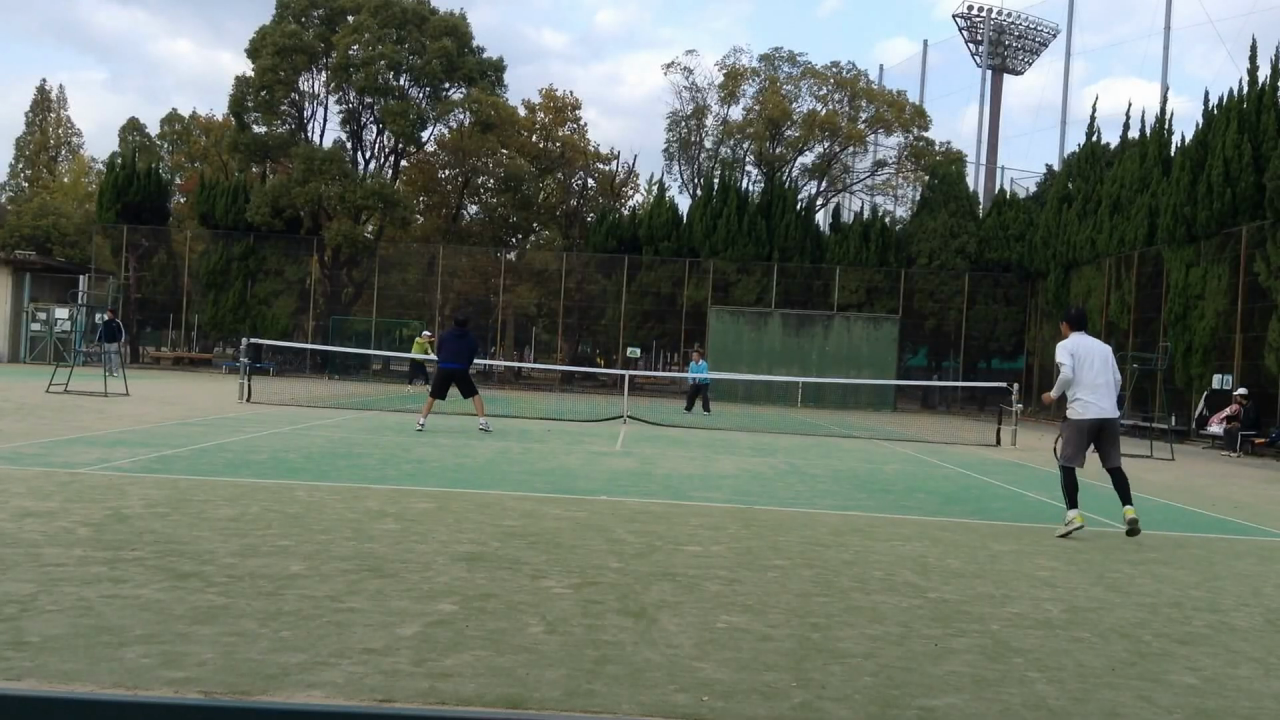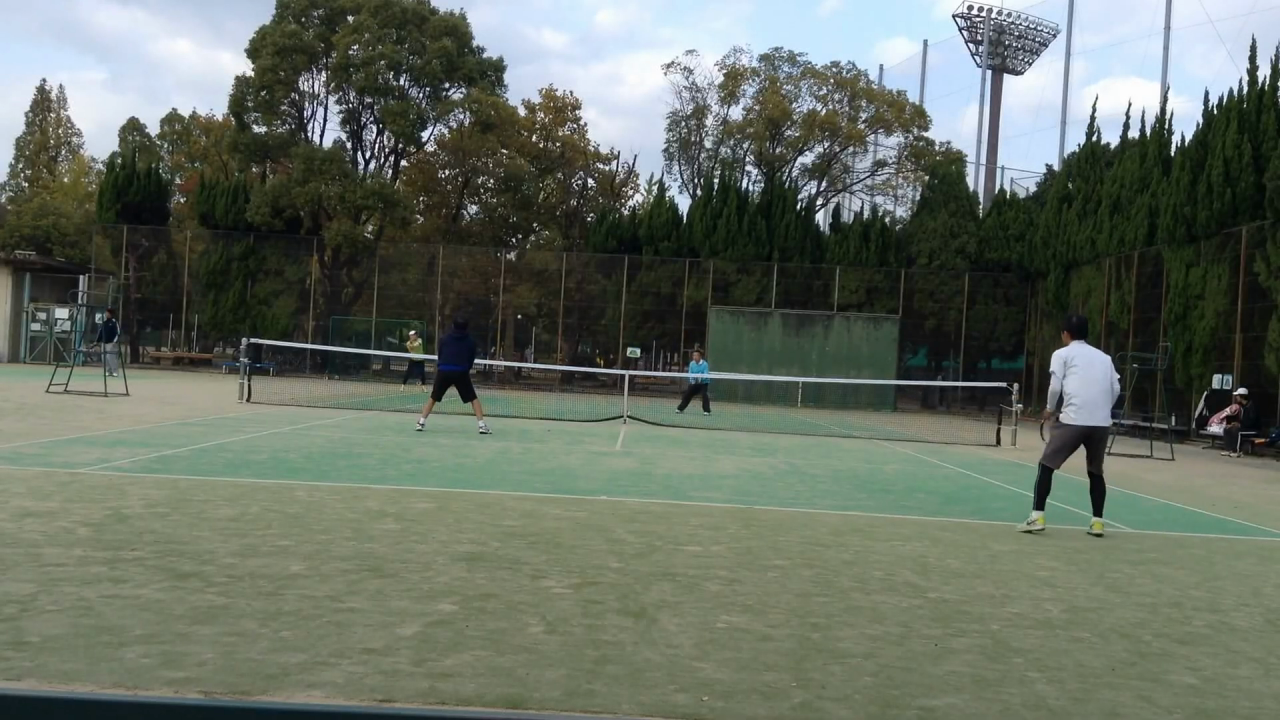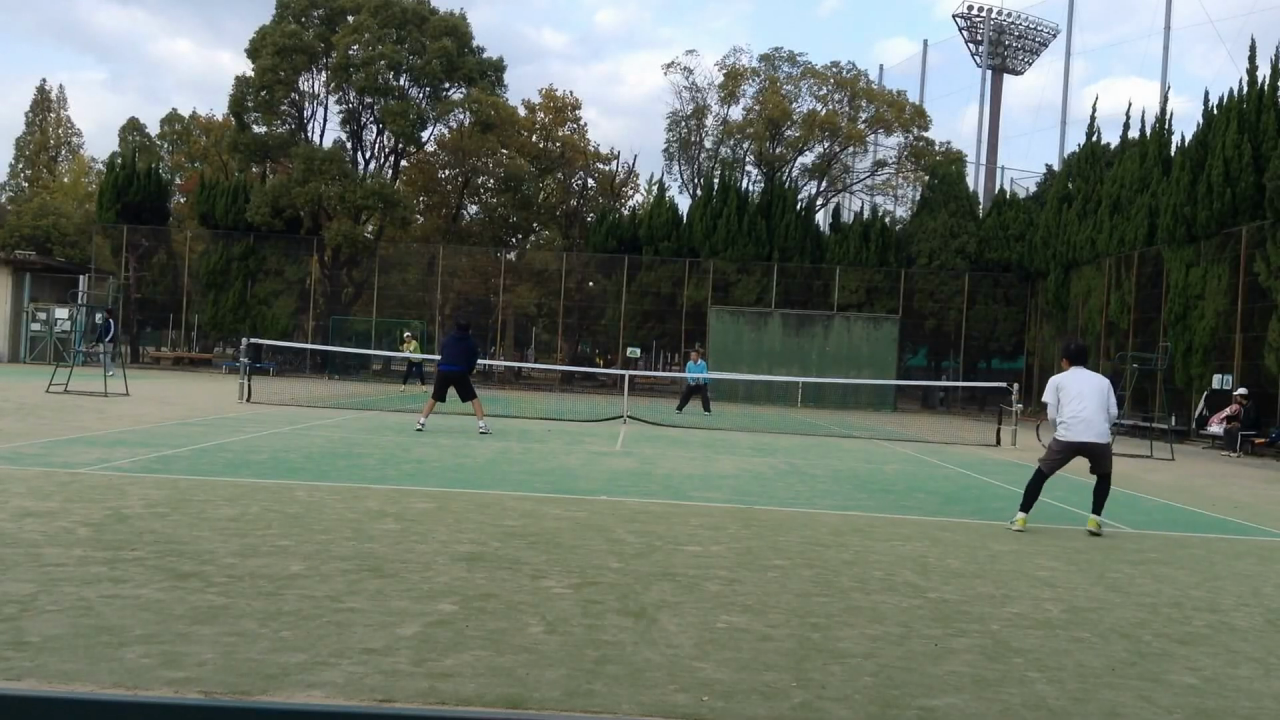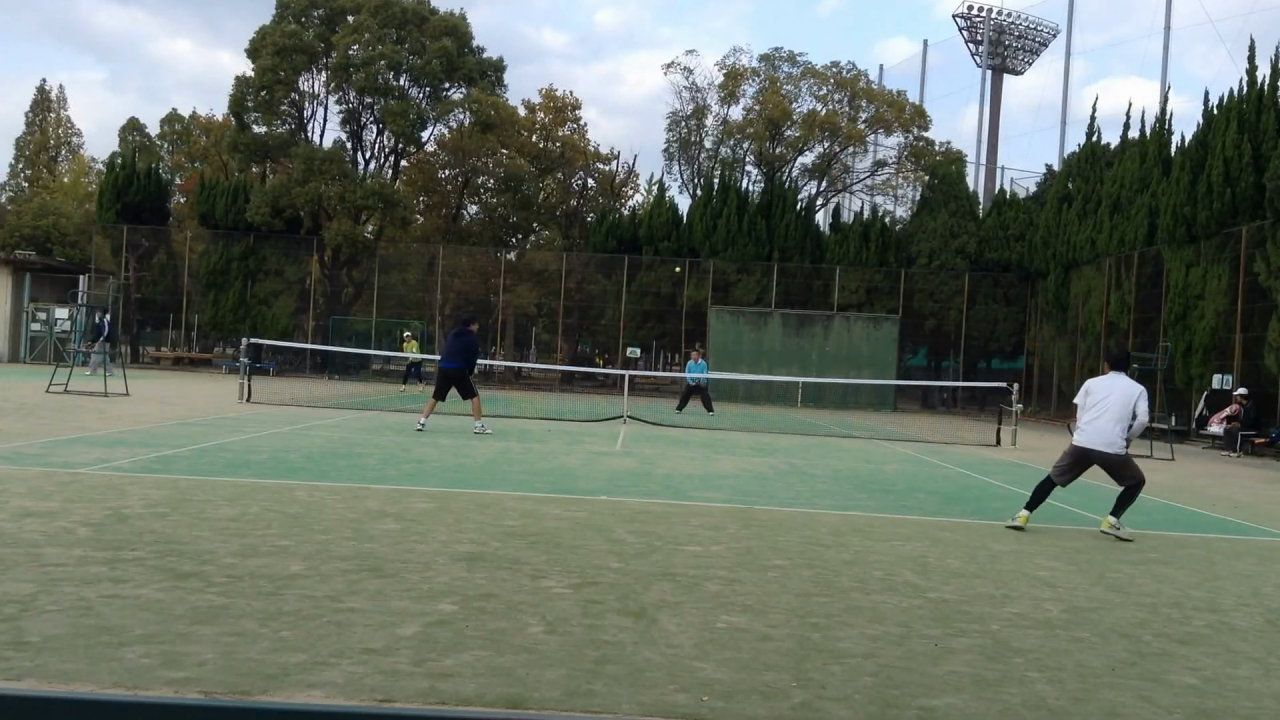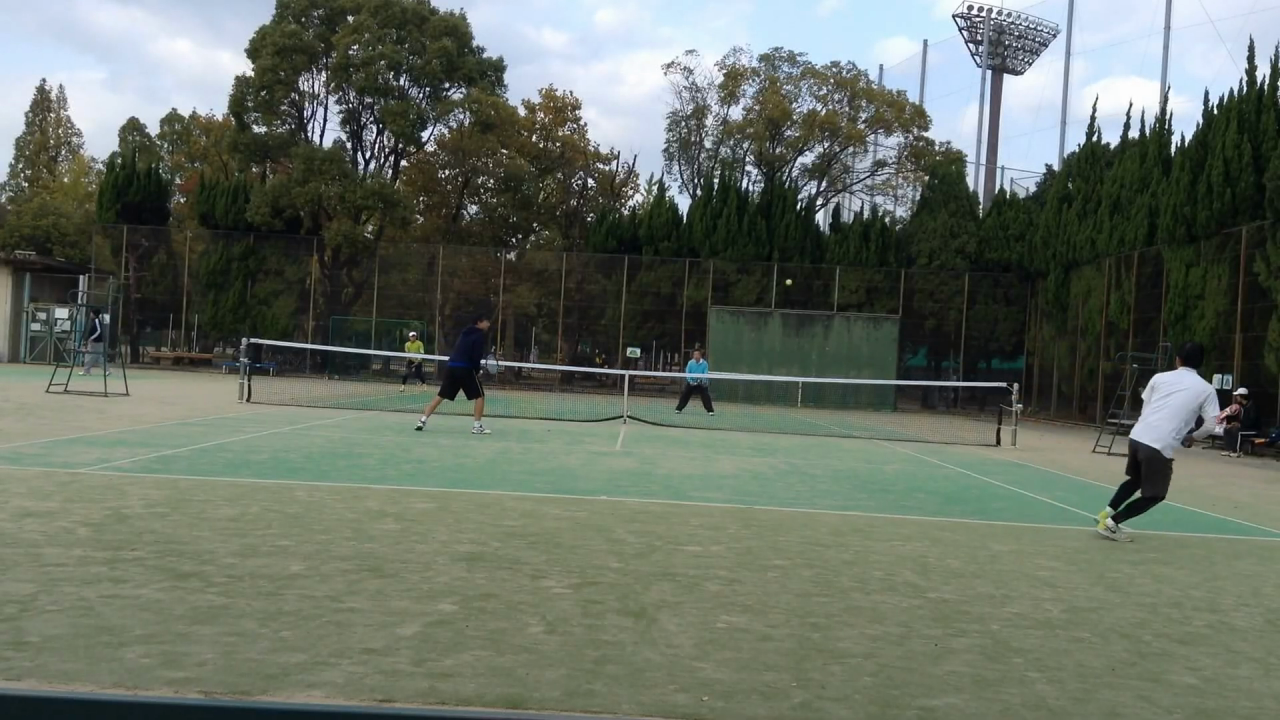
dt=0.2s
person 1, frame 1
left shoulder: (1066, 345)
right shoulder: (1104, 347)
left elbow: (1067, 375)
right elbow: (1117, 380)
left wrist: (1054, 395)
left hip: (1081, 414)
right hip: (1110, 415)
left knee: (1067, 465)
right knee: (1114, 467)
left ankle: (1073, 515)
right ankle: (1129, 511)
person 1, frame 2
left shoulder: (1062, 354)
right shoulder: (1105, 357)
left elbow: (1055, 387)
right elbow: (1116, 390)
left wrist: (1050, 409)
left hip: (1073, 420)
right hip: (1102, 423)
left knee: (1046, 465)
right knee: (1096, 472)
left ankle: (1038, 517)
right ankle: (1097, 522)
person 1, frame 3
left shoulder: (1057, 380)
right shoulder: (1103, 380)
left elbow: (1052, 415)
right elbow: (1113, 413)
left hip: (1068, 436)
right hip: (1100, 439)
left knee: (1041, 472)
right knee: (1104, 474)
left ankle: (1021, 517)
right ankle: (1094, 520)
person 1, frame 4
left shoulder: (1091, 384)
right shoulder: (1138, 389)
left elbow: (1079, 416)
right elbow: (1143, 421)
right wrist: (1126, 438)
left hip: (1081, 443)
right hip: (1112, 449)
left knee: (1054, 479)
right knee: (1136, 482)
left ankle: (1023, 515)
right ankle: (1112, 522)
person 1, frame 5
left shoulder: (1160, 378)
right shoulder: (1206, 389)
left elbow: (1145, 410)
right elbow: (1211, 425)
right wrist: (1192, 438)
left hip: (1137, 438)
right hip: (1160, 446)
left knee: (1136, 480)
right knee: (1154, 495)
left ankle: (1108, 515)
right ankle: (1110, 523)
